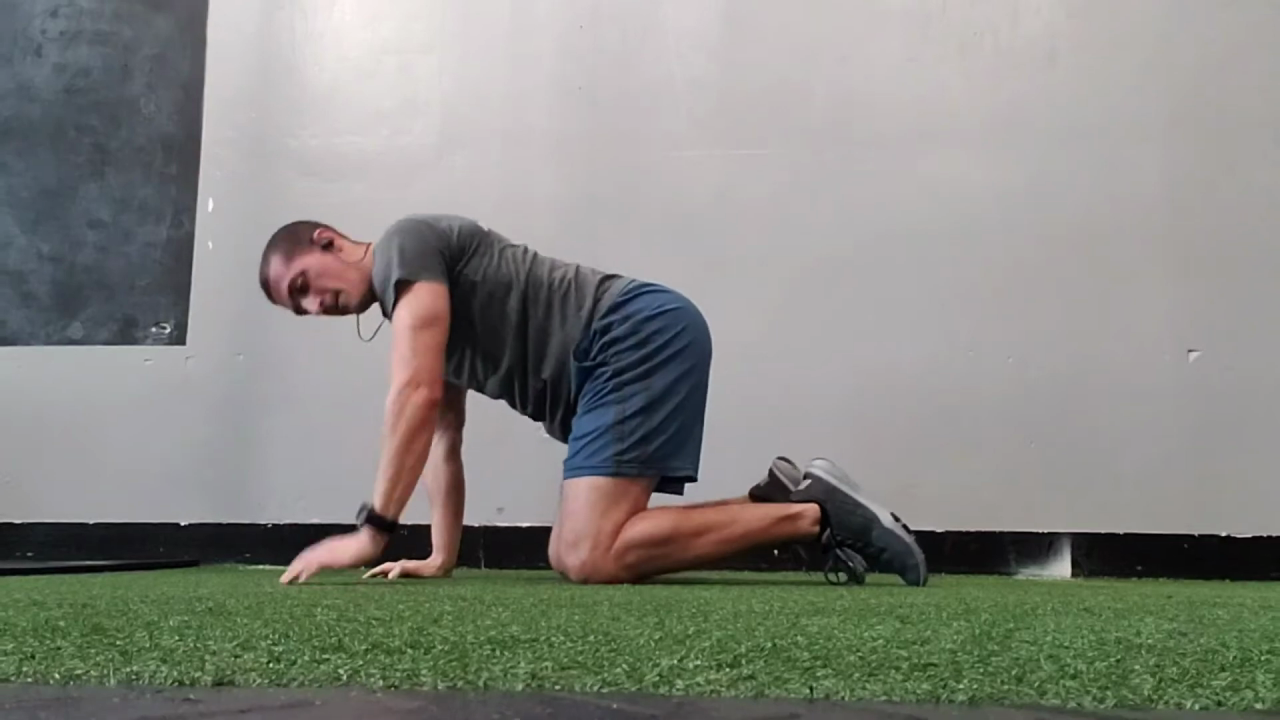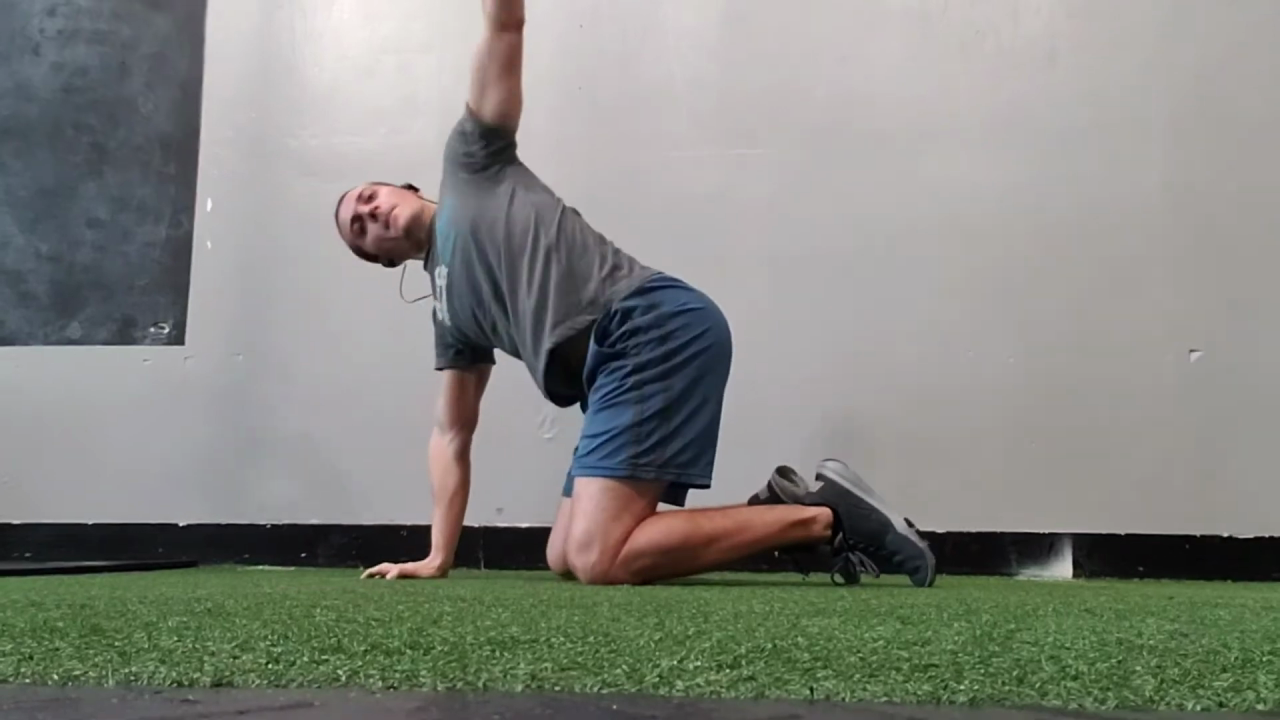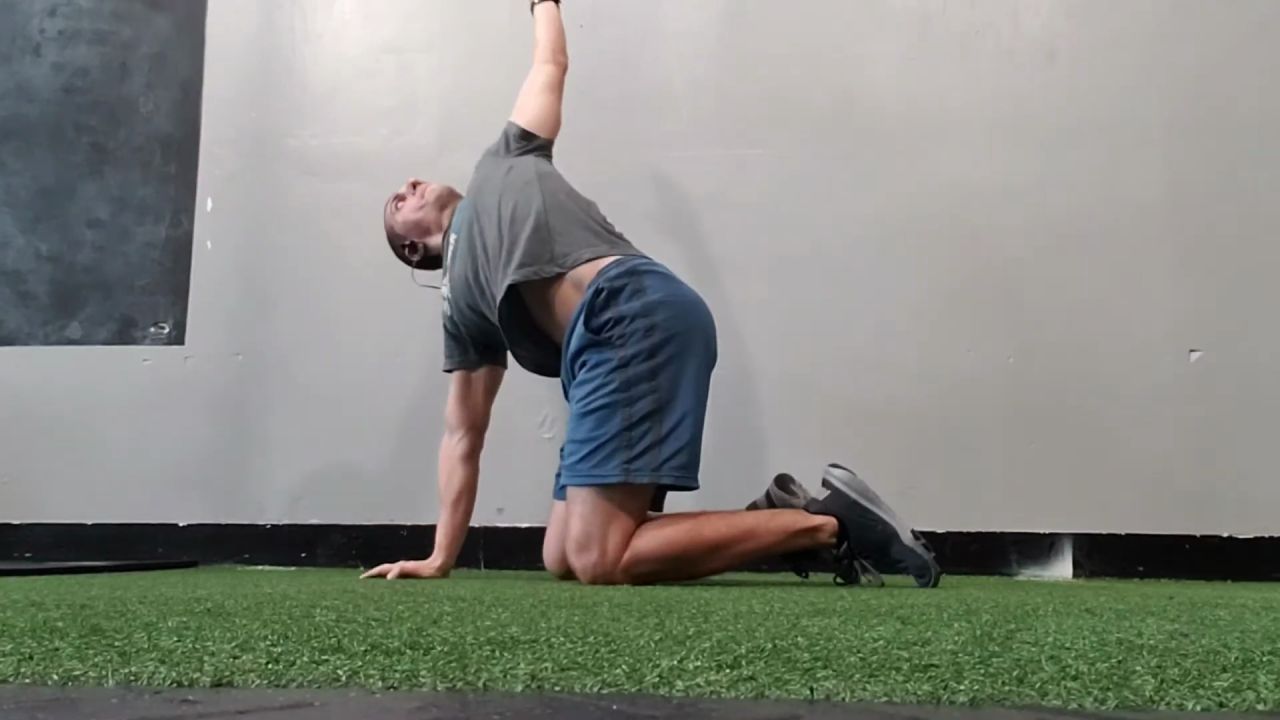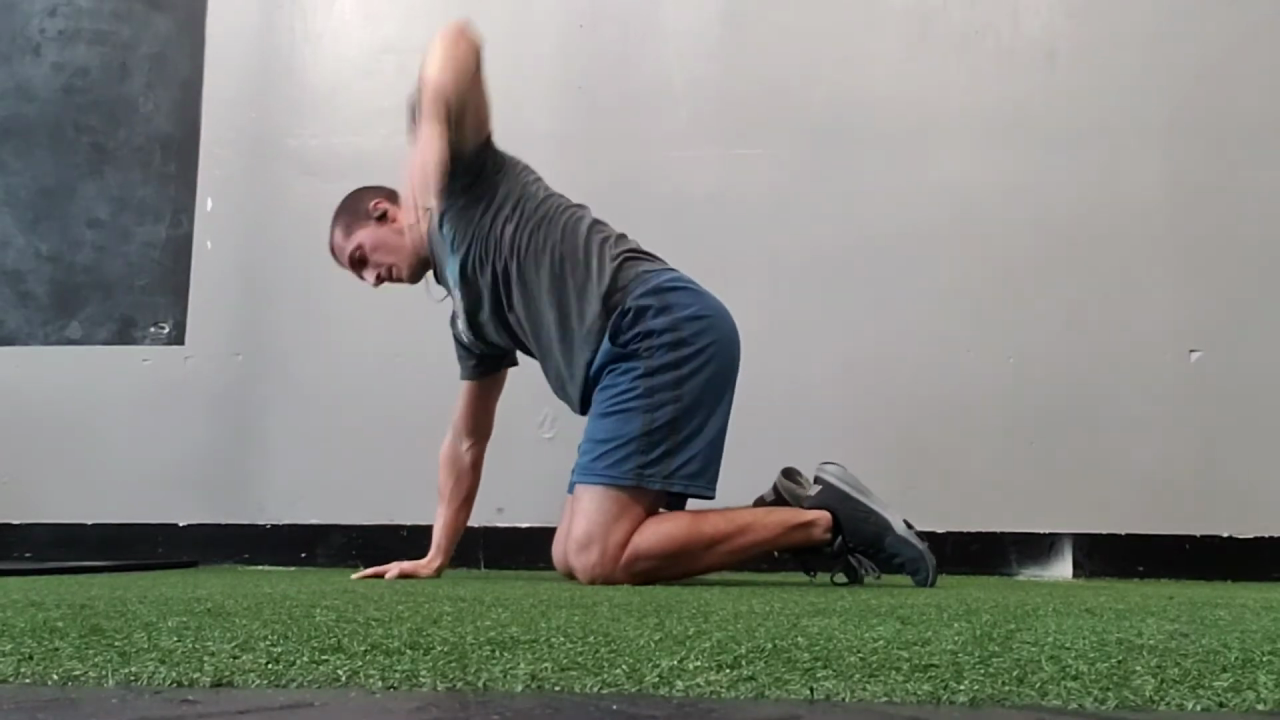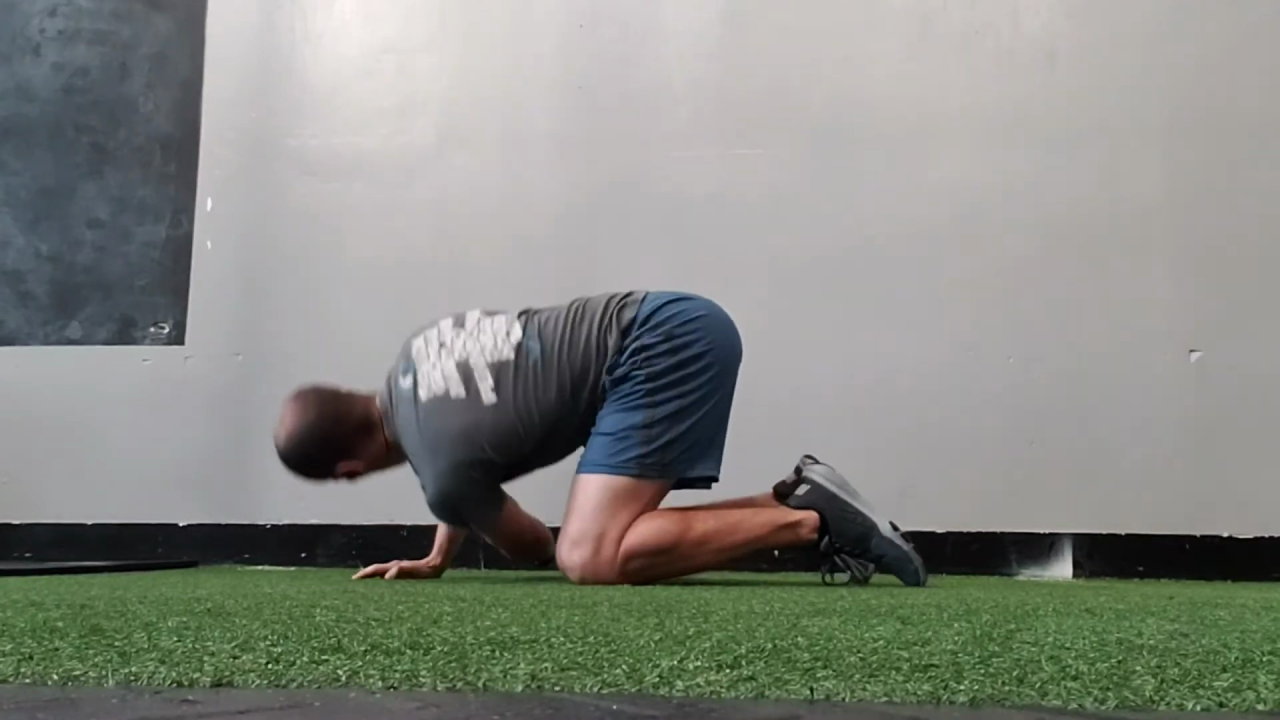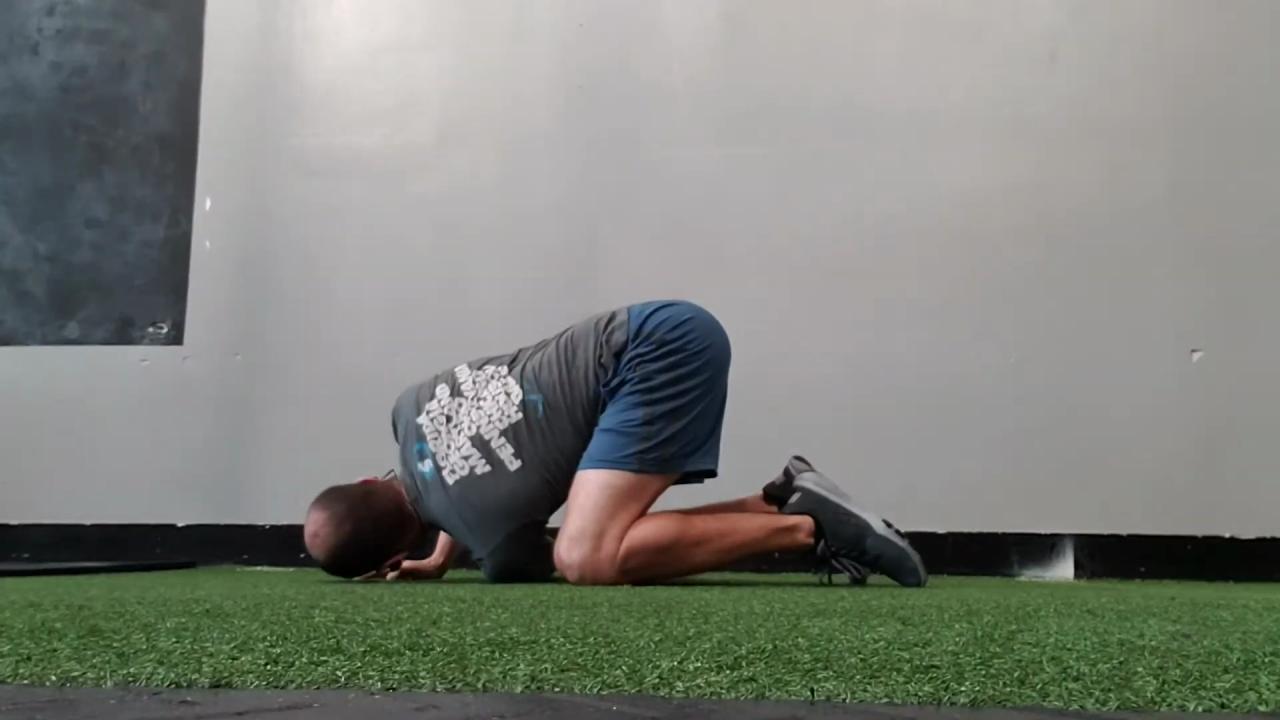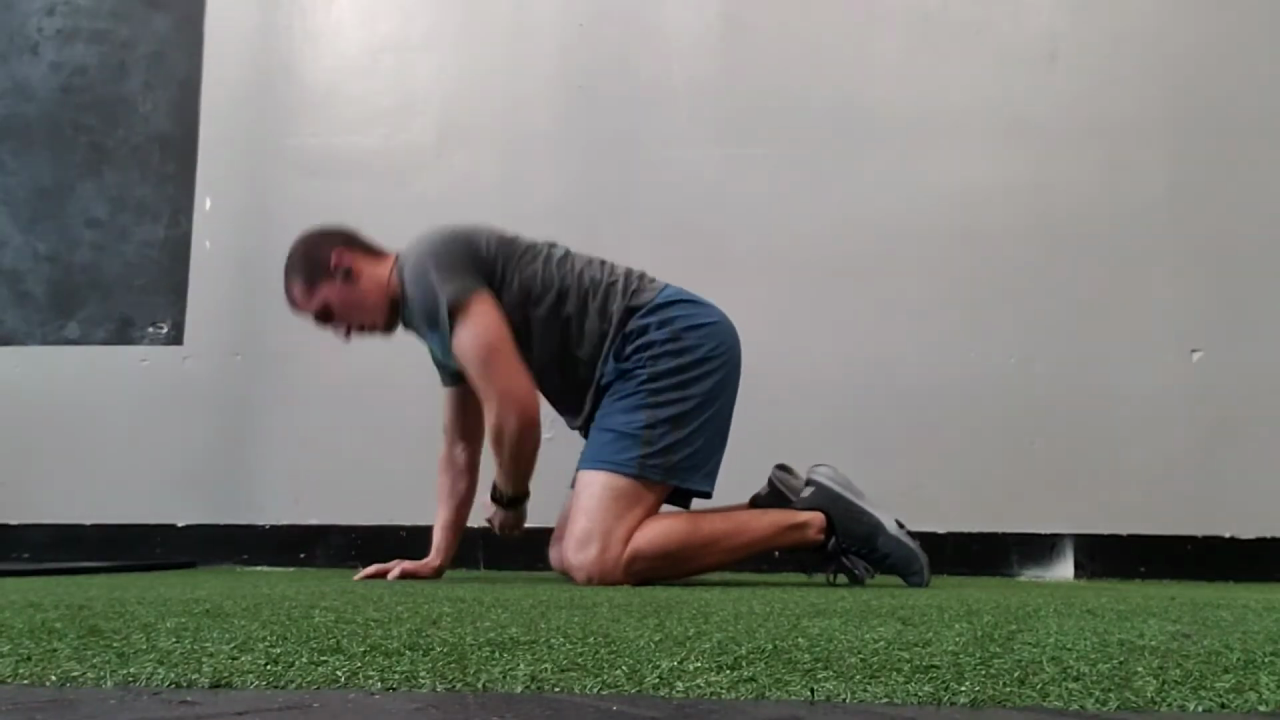
dt=0.7s
person 1, frame 1
left shoulder: (406, 243)
right shoulder: (412, 312)
left elbow: (416, 390)
right elbow: (439, 435)
left wrist: (372, 531)
right wrist: (441, 557)
left hip: (639, 336)
right hip: (619, 362)
left knee: (590, 557)
right knee: (571, 553)
left ankle: (813, 512)
right ankle: (774, 502)
person 1, frame 2
left shoulder: (469, 169)
right shoulder: (450, 310)
right elbow: (451, 435)
right wrist: (437, 556)
left hip: (657, 331)
right hip: (623, 363)
left knee: (599, 562)
right knee: (567, 556)
left ankle: (824, 516)
right ankle: (779, 512)
person 1, frame 3
left shoulder: (503, 162)
right shoulder: (459, 302)
left elbow: (550, 66)
right elbow: (462, 435)
right wrist: (439, 558)
left hip: (635, 317)
right hip: (602, 345)
left knee: (600, 564)
right knee: (564, 558)
left ankle: (827, 523)
right ankle: (779, 520)
person 1, frame 4
left shoulder: (462, 189)
right shoulder: (470, 310)
left elbow: (458, 45)
right elbow: (467, 438)
left wrist: (428, 135)
right wrist: (435, 556)
left hip: (663, 331)
right hip: (639, 351)
left knee: (599, 561)
right knee: (572, 556)
left ankle: (821, 520)
right ankle: (785, 514)
person 1, frame 5
left shoulder: (444, 477)
right shoulder: (411, 360)
left elbow: (531, 544)
right wrist: (435, 558)
left hip: (670, 342)
right hip: (677, 325)
left knee: (589, 558)
right knee: (603, 536)
left ankle: (810, 520)
right ankle: (792, 498)
person 1, frame 6
left shoulder: (496, 537)
right shoulder: (410, 411)
left elbow: (550, 565)
right wrist: (439, 560)
left hip: (663, 350)
right hip: (664, 333)
left knee: (587, 560)
right knee: (607, 537)
left ankle: (805, 526)
right ankle: (780, 500)
person 1, frame 7
left shoulder: (435, 262)
right shoulder: (431, 317)
left elbow: (516, 409)
right elbow: (462, 439)
left wrist: (509, 503)
right wrist: (436, 557)
left hip: (672, 343)
right hip: (658, 360)
left knee: (590, 560)
right knee: (571, 555)
left ankle: (816, 521)
right ankle: (770, 511)
